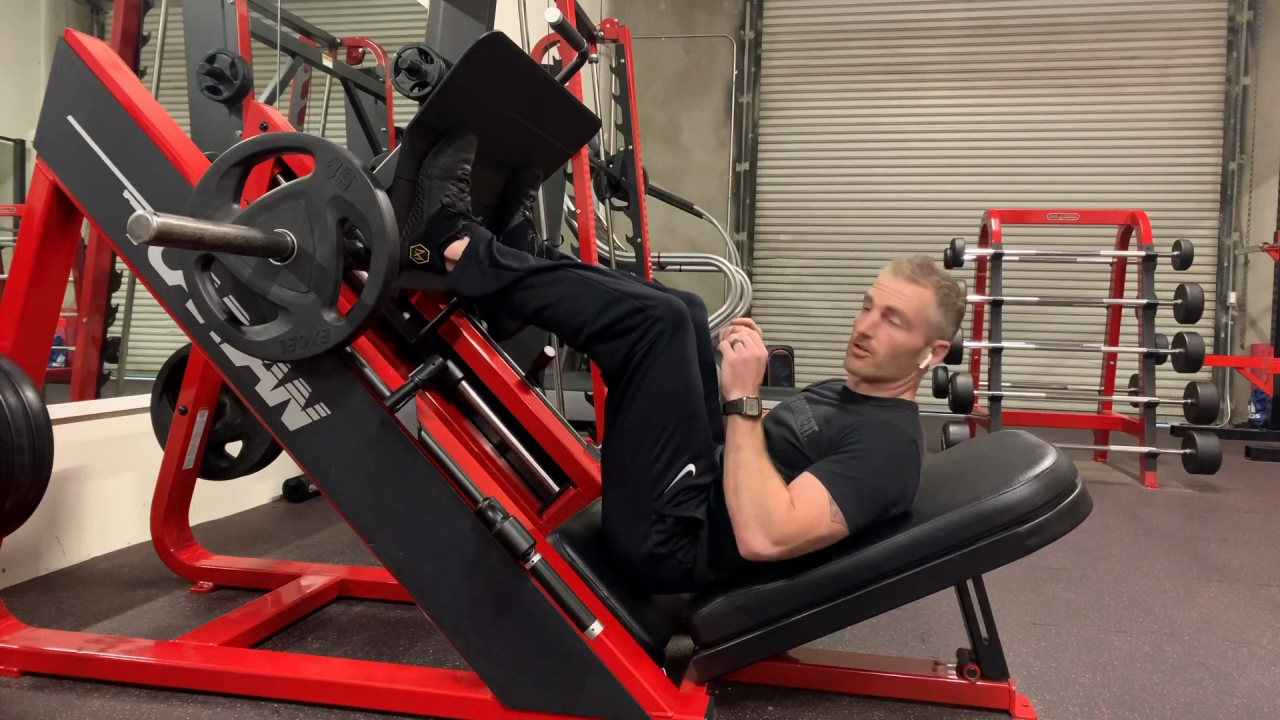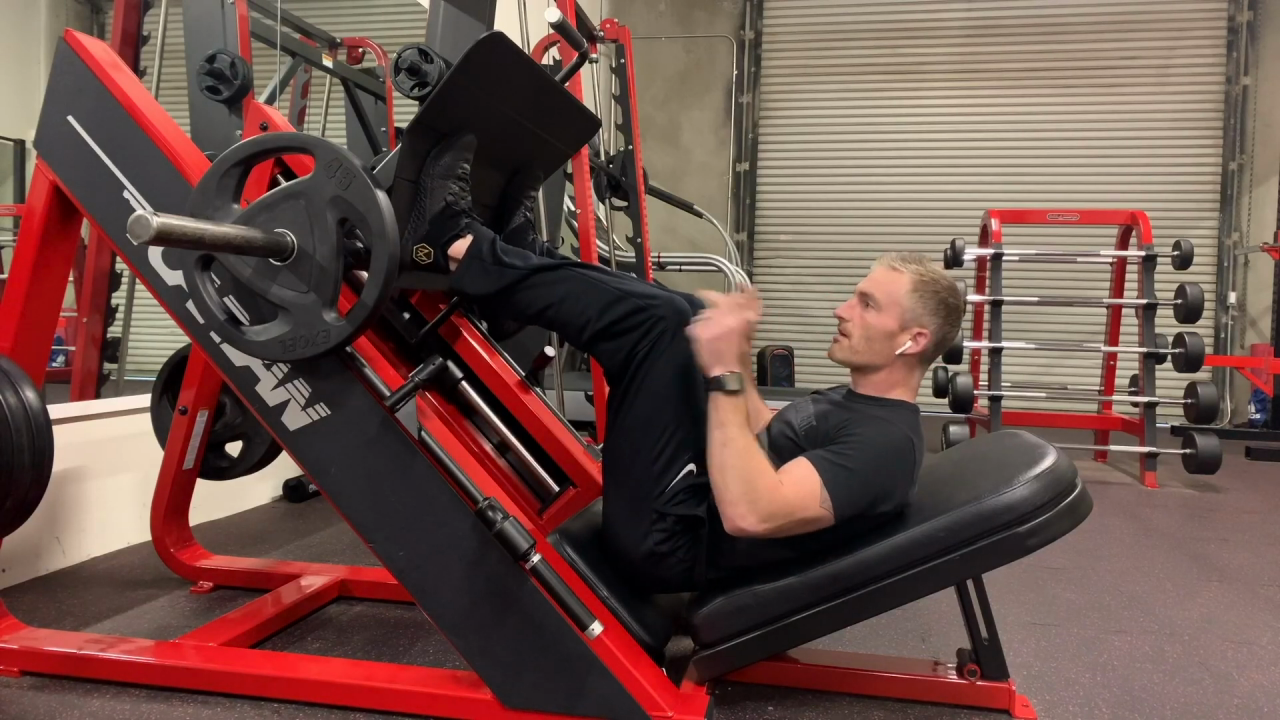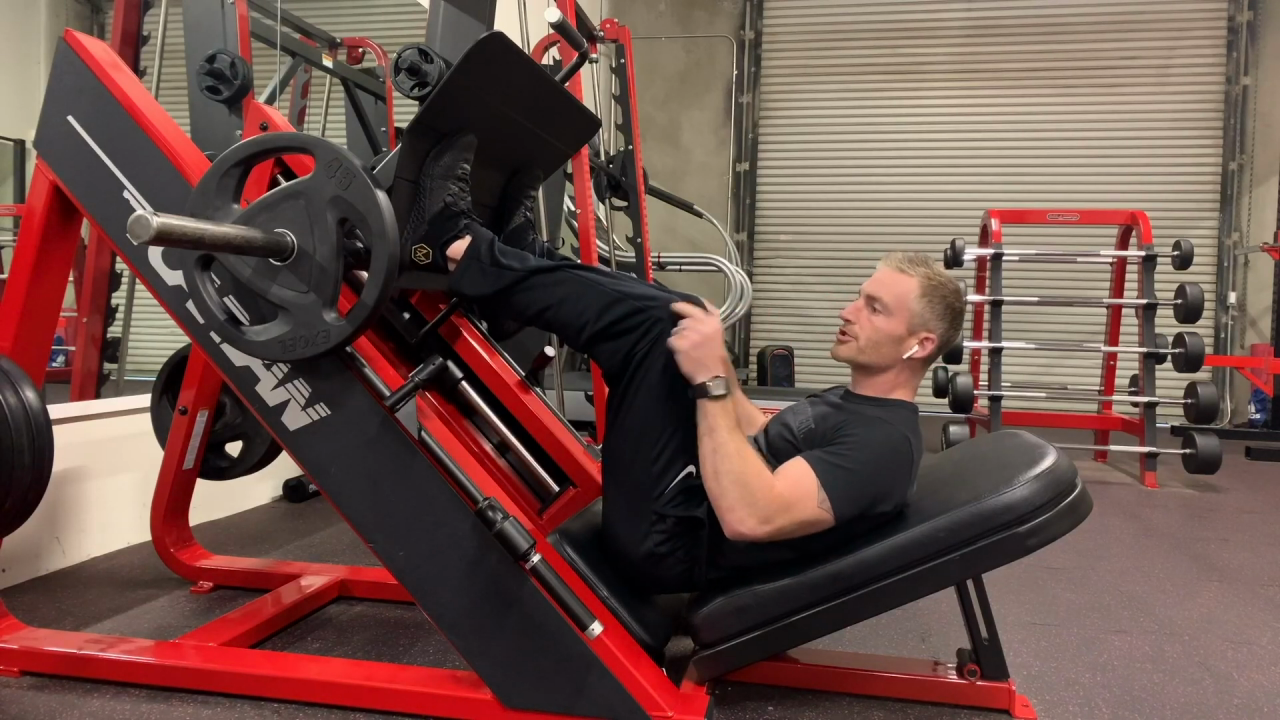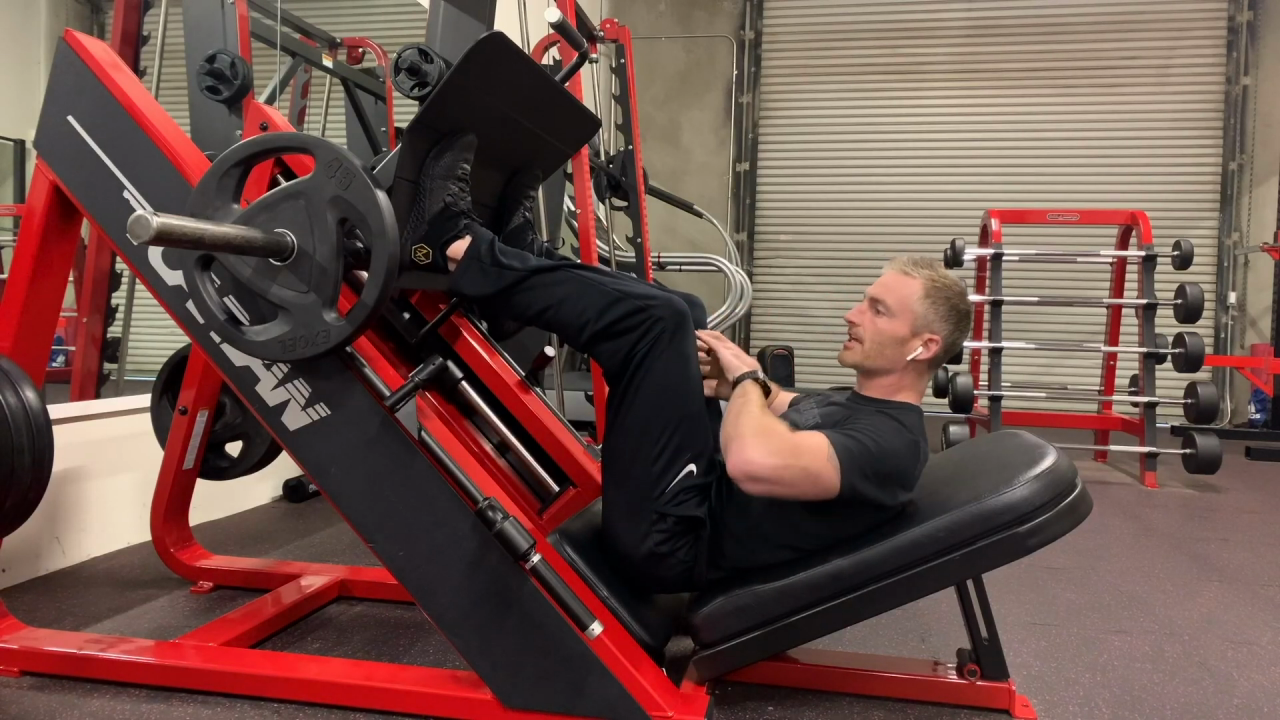
dt=0.4s
person 1, frame 1
left shoulder: (888, 443)
right shoulder: (839, 392)
left elbow: (762, 538)
left wrist: (743, 400)
right wrist: (736, 372)
left hip: (670, 539)
right hip: (700, 498)
left knee: (655, 321)
right knee: (676, 316)
left ankle: (454, 246)
right ankle: (519, 250)
person 1, frame 2
left shoulder: (885, 440)
right shoulder: (855, 402)
left elbow: (748, 514)
left wrist: (725, 373)
right wrist: (737, 361)
left hip: (669, 539)
right hip: (688, 510)
left knee: (659, 320)
right knee: (679, 317)
left ankle: (458, 246)
right ankle: (516, 247)
person 1, frame 3
left shoulder: (883, 441)
right shoulder: (854, 404)
left elbow: (747, 517)
left wrist: (708, 383)
right wrist: (722, 368)
left hip: (668, 538)
right hip: (692, 503)
left knee: (654, 322)
right knee: (677, 319)
left ankle: (457, 246)
right ankle: (519, 249)
person 1, frame 4
left shoulder: (890, 441)
right shoulder: (861, 406)
left elbow: (754, 461)
right elbow: (783, 410)
left wrist: (746, 376)
right wrist: (736, 380)
left hip: (669, 537)
right hip: (698, 505)
left knee: (657, 319)
right knee: (676, 318)
left ankle: (458, 246)
right ankle: (518, 249)
